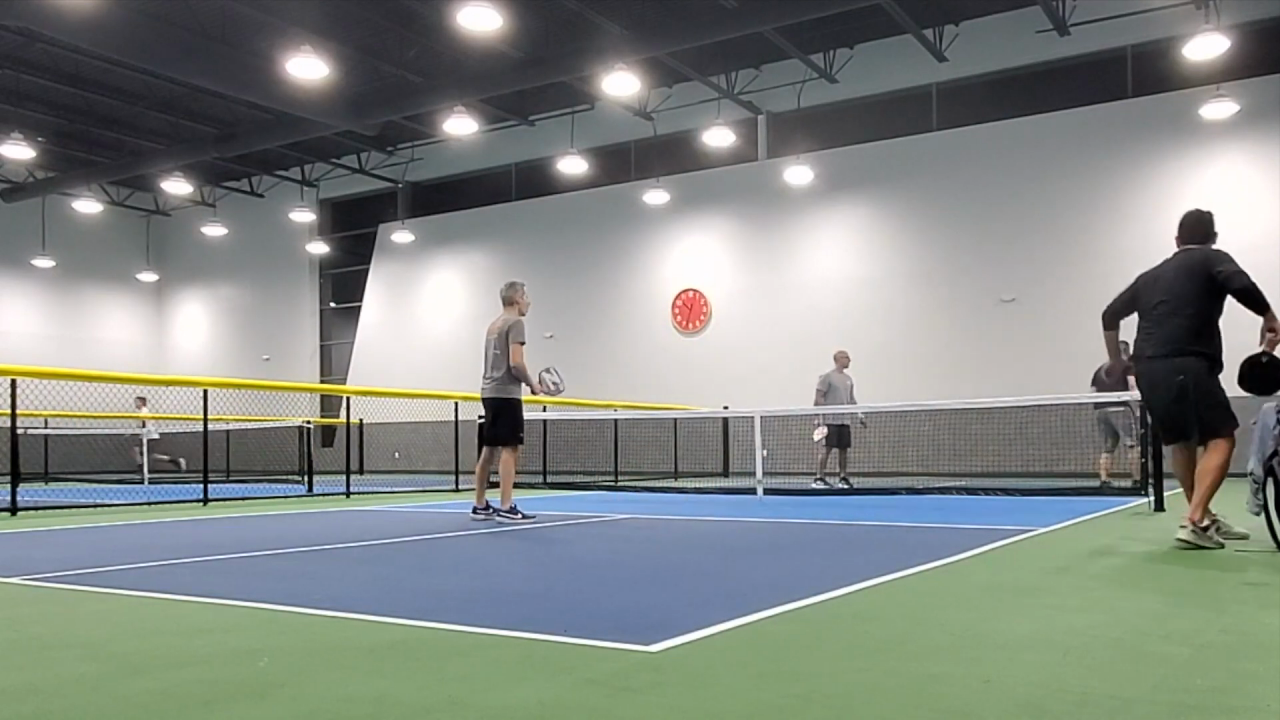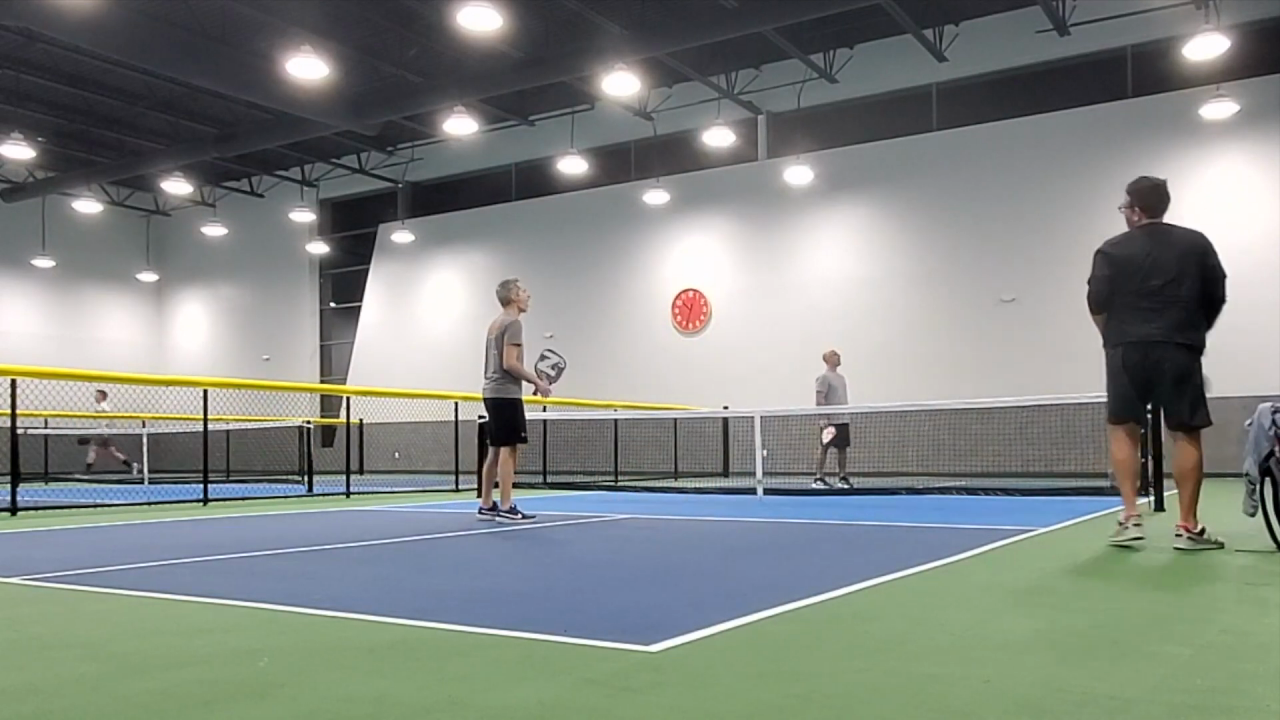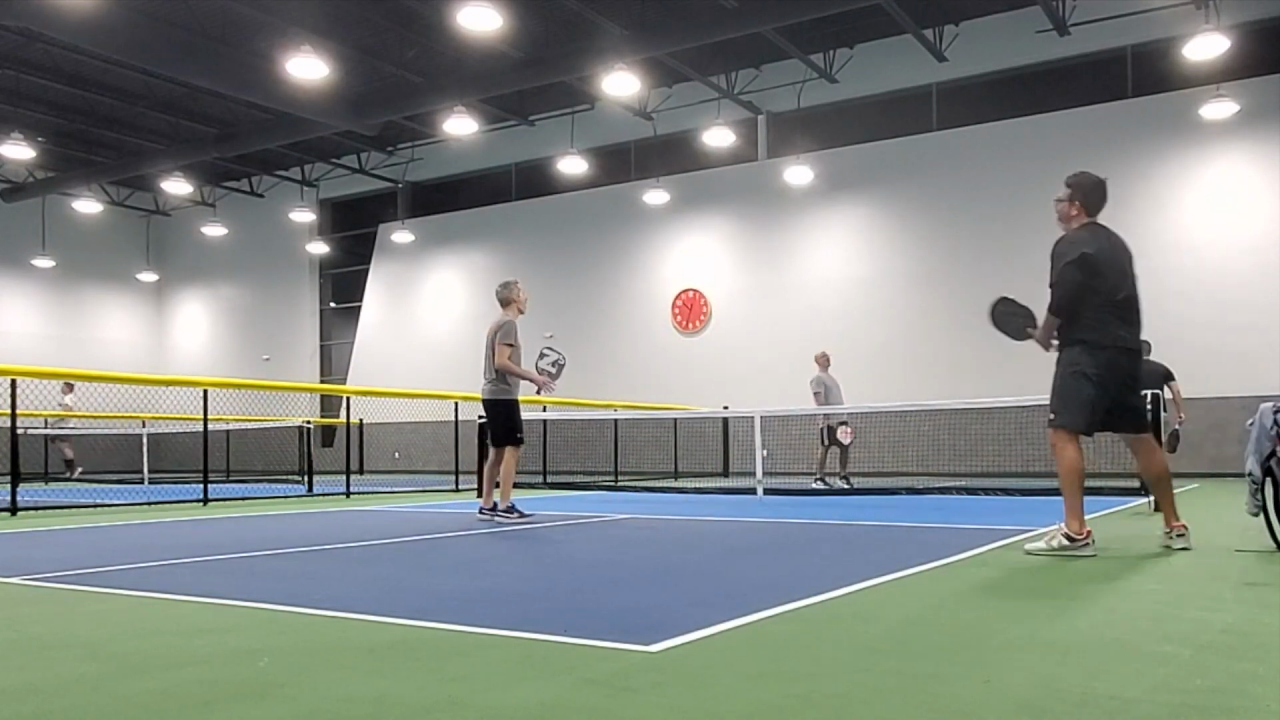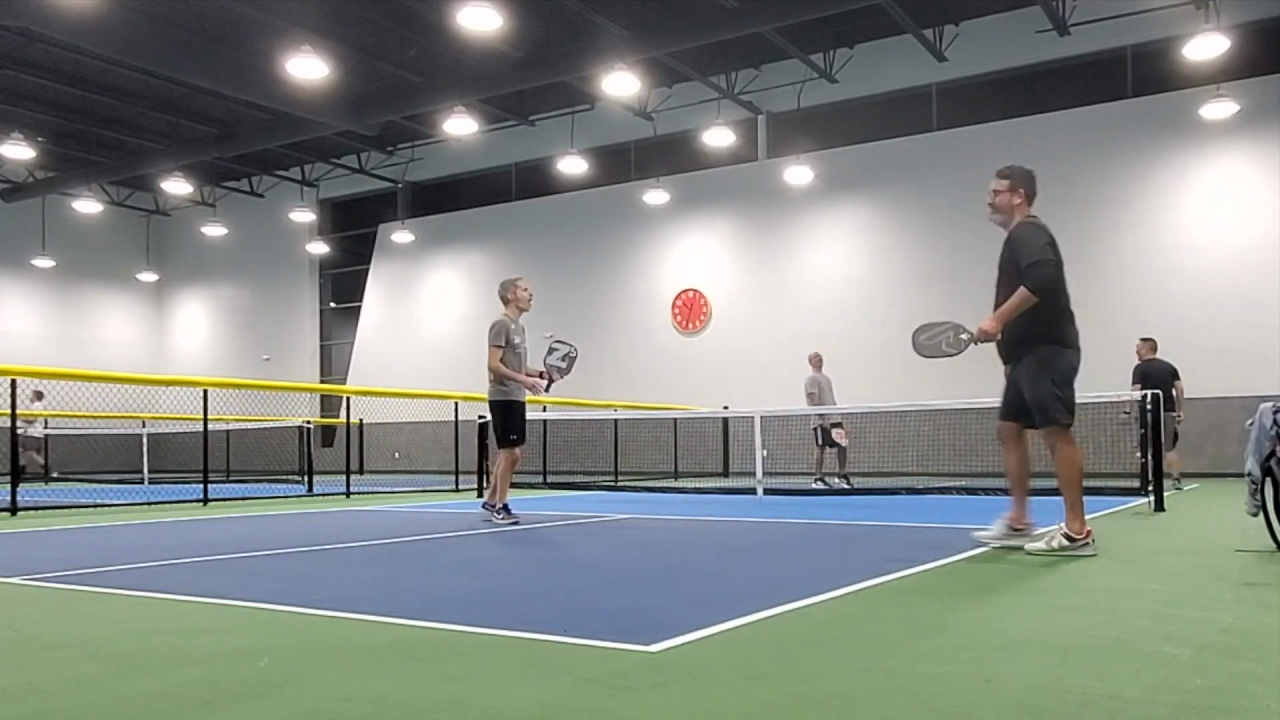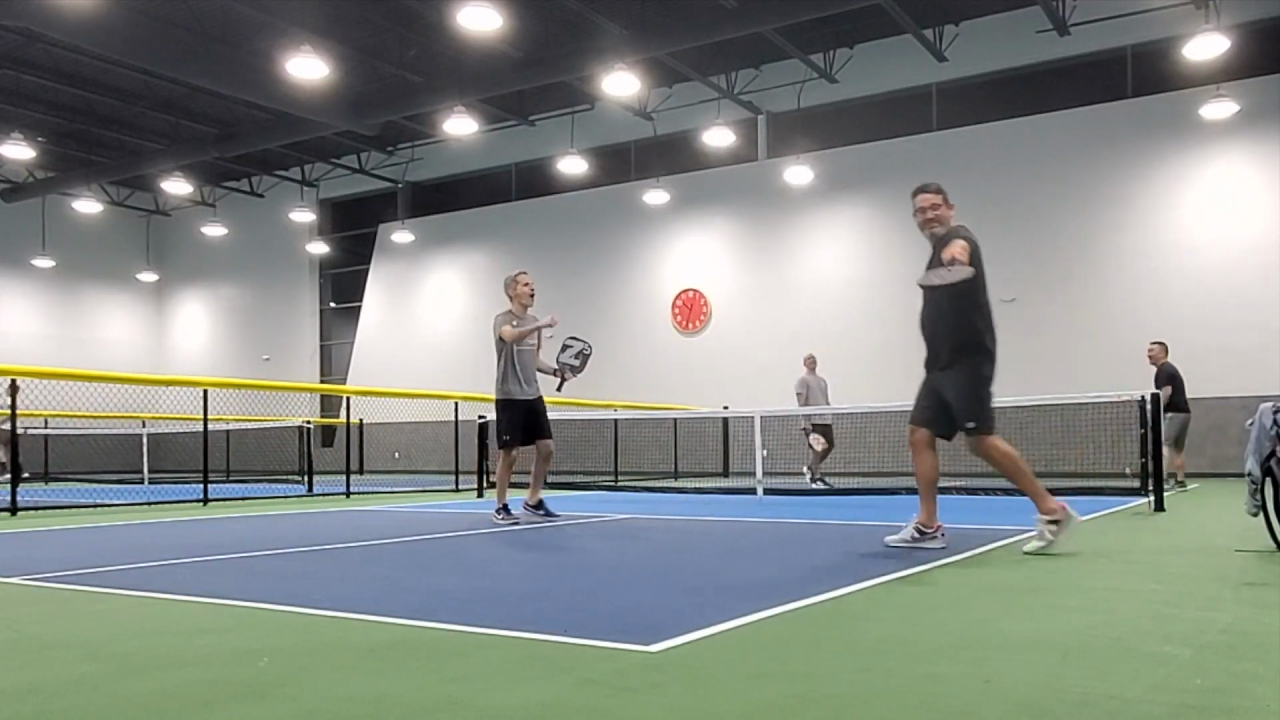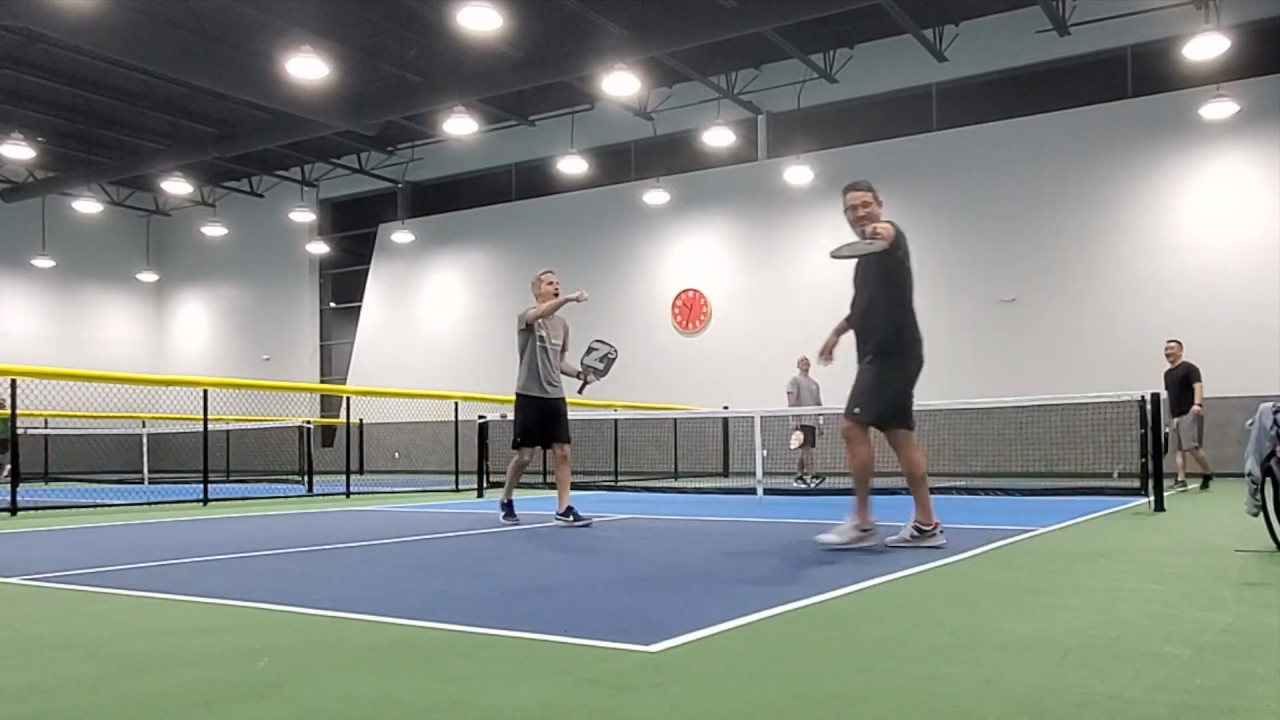
dt=0.3s
person 1, frame 1
left shoulder: (1150, 275)
right shoulder: (1213, 259)
left elbow: (1110, 316)
right elbow: (1242, 286)
left wrist: (1116, 358)
left hip: (1147, 368)
right hip: (1187, 364)
left knee: (1182, 442)
right knee: (1221, 438)
left ankle: (1203, 517)
right ankle: (1195, 521)
person 1, frame 2
left shoulder: (1112, 249)
right shoulder: (1196, 243)
left elbow: (1096, 300)
right elbow: (1217, 294)
left wrist: (1112, 337)
right wrist: (1195, 332)
left hip: (1128, 350)
right hip: (1179, 350)
left knee: (1122, 430)
right knee: (1187, 435)
left ankle: (1130, 517)
right ankle: (1188, 527)
person 1, frame 3
left shoulder: (1070, 245)
right shoulder: (1113, 243)
left elbow: (1064, 300)
left wrist: (1046, 331)
left hip: (1087, 352)
right hip: (1124, 351)
left knee: (1063, 434)
right knee: (1140, 437)
left ankle: (1075, 532)
right ankle: (1174, 524)
person 1, frame 4
left shoulder: (1027, 233)
right shoulder: (1026, 235)
left elbow: (1040, 281)
left wrist: (997, 320)
right wrist: (1011, 345)
left hip: (1045, 349)
right hip: (1034, 350)
left knee: (1057, 432)
right knee: (1008, 430)
left ankle: (1077, 532)
right ankle: (1017, 521)
person 1, frame 5
left shoulder: (957, 240)
right shoulder: (937, 257)
left elbow: (961, 245)
left wrist: (957, 249)
left hip: (966, 358)
right hip: (944, 361)
left knee: (981, 440)
right knee: (919, 436)
left ankle: (1053, 513)
right ankle: (927, 525)
person 1, frame 6
left shoulder: (886, 238)
right shoulder: (871, 253)
left elbow: (886, 232)
left wrist: (881, 230)
right wrist: (837, 332)
left hip: (892, 352)
right hip: (886, 354)
left knee: (853, 426)
right knee: (900, 434)
left ankle: (861, 523)
right ankle: (925, 524)
person 2, frame 1
left shoulder: (494, 325)
right shoulder: (515, 323)
right elbow: (516, 362)
left wrist: (525, 381)
right wrist: (532, 383)
left hip: (490, 392)
right hip: (505, 394)
left knee: (489, 451)
right knee: (509, 450)
left ankle: (480, 505)
right ankle: (506, 508)
person 2, frame 2
left shoulder: (495, 324)
right shoulder: (513, 323)
right elbow: (510, 363)
left wrist: (531, 378)
right wrist: (536, 382)
left hip: (493, 393)
right hip: (506, 395)
left knee: (495, 451)
right knee: (508, 450)
left ankle: (487, 506)
right ankle: (506, 508)
person 2, frame 3
left shoulder: (501, 324)
right shoulder: (508, 324)
right elbow: (501, 363)
left wrist: (531, 376)
right wrist: (532, 377)
left hip: (496, 396)
right hip: (502, 396)
left knee: (498, 452)
right knee: (513, 450)
left ankle: (488, 505)
right ankle: (505, 506)
person 2, frame 4
left shoulder: (518, 326)
right shoulder: (501, 325)
right elbow: (493, 365)
left wrist: (539, 374)
right wrist: (523, 380)
left hip: (515, 398)
right hip: (503, 398)
left knee: (508, 453)
right knee: (511, 452)
left ankle: (491, 500)
right ankle: (500, 506)
person 2, frame 5
left shoulder: (534, 324)
right shoulder: (502, 320)
right elbow: (511, 337)
left wrist: (555, 371)
right wrist: (540, 325)
left hip: (533, 396)
right hip: (509, 397)
left knee: (546, 447)
right knee: (509, 453)
left ankle: (533, 500)
right ankle: (501, 507)
person 2, frame 6
left shoulder: (562, 324)
right shoulder: (527, 317)
right elbow: (541, 312)
left wrist: (579, 373)
right wrist: (569, 299)
left hip: (555, 397)
right hip: (529, 396)
left knee: (563, 453)
right knee: (524, 455)
left ankle: (564, 509)
right ankle: (506, 500)
